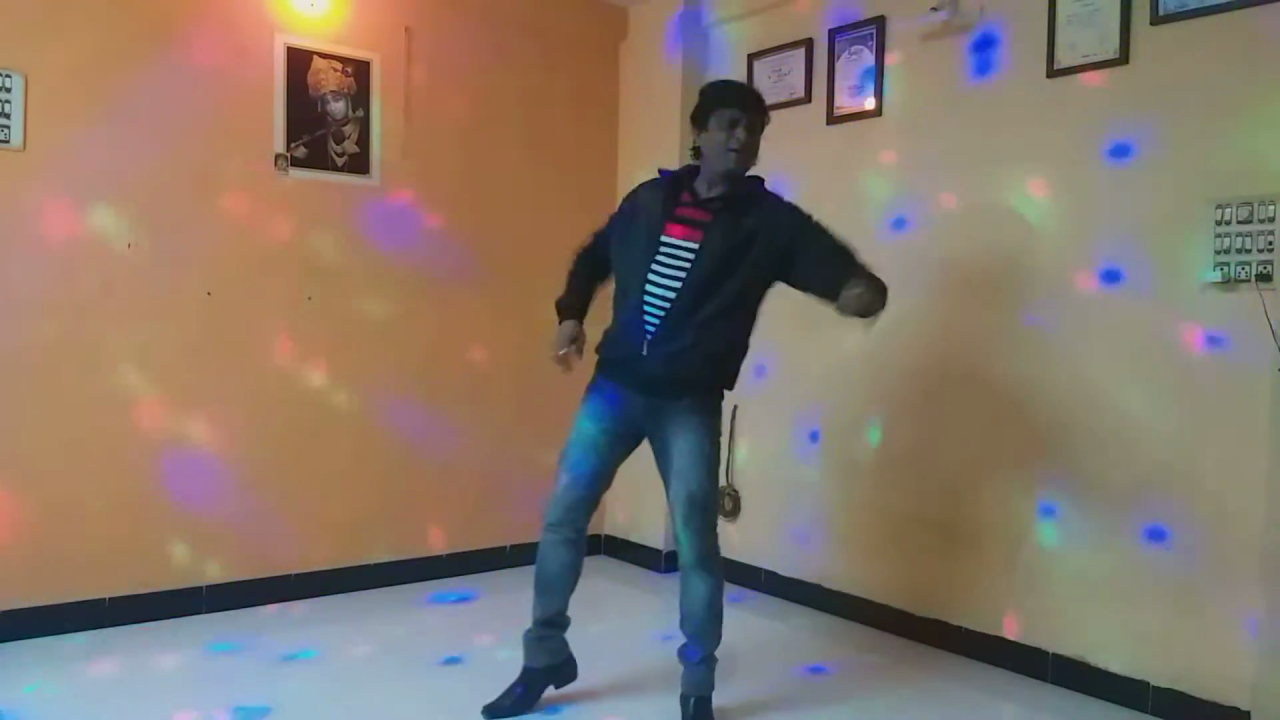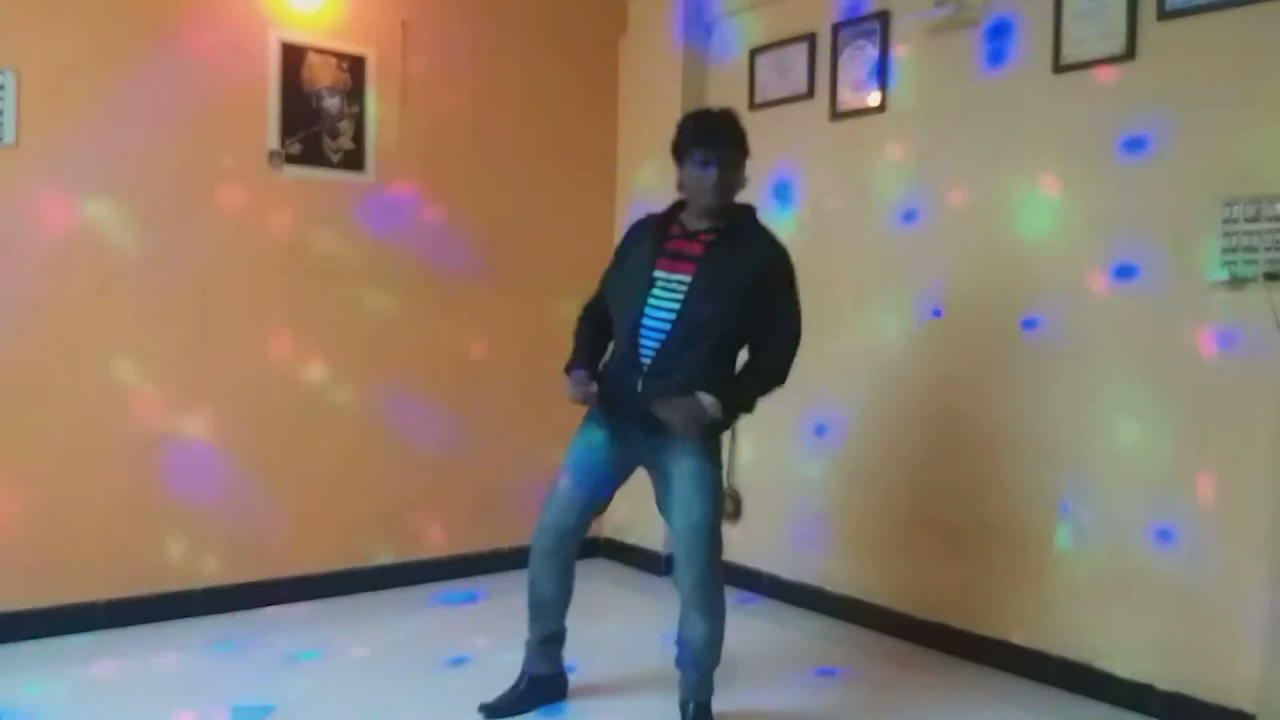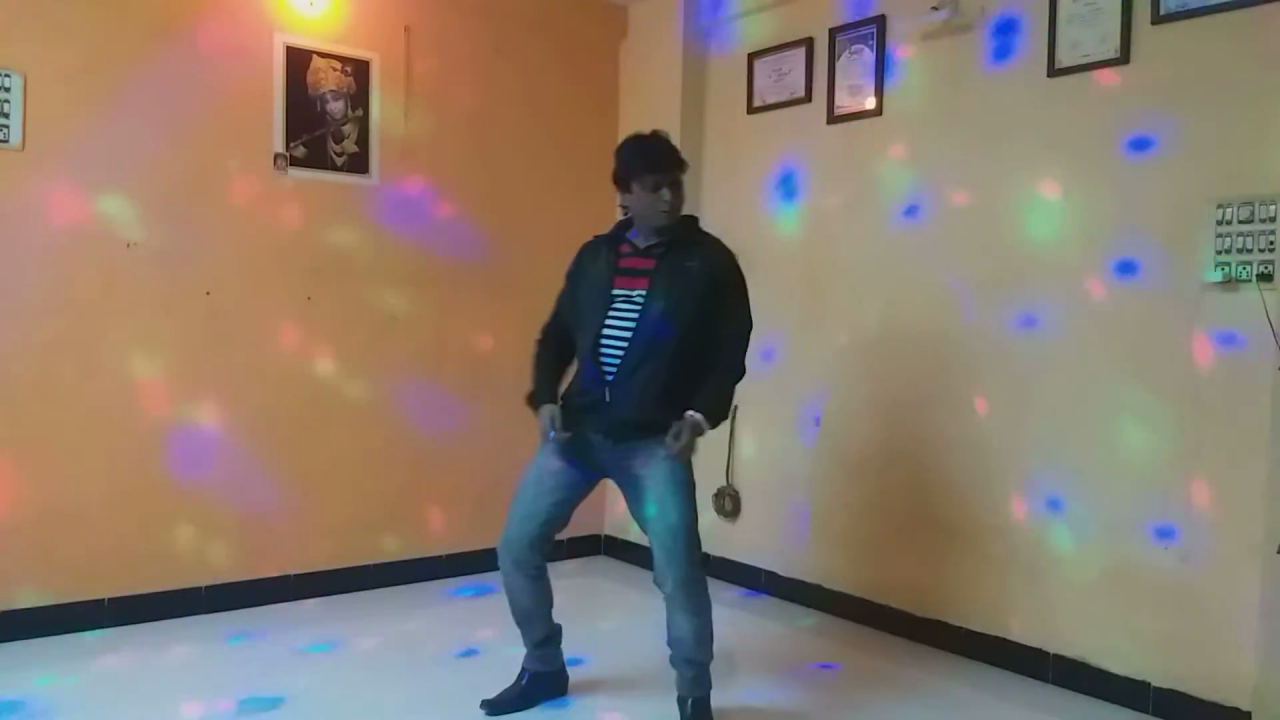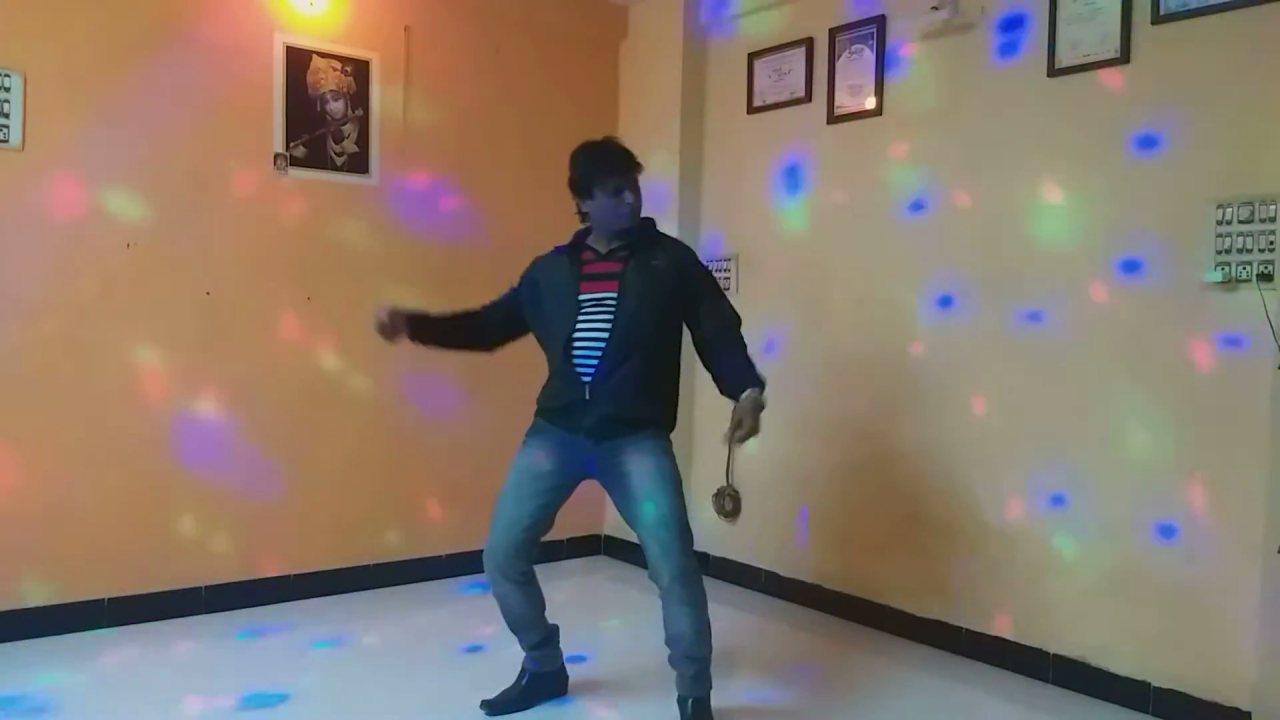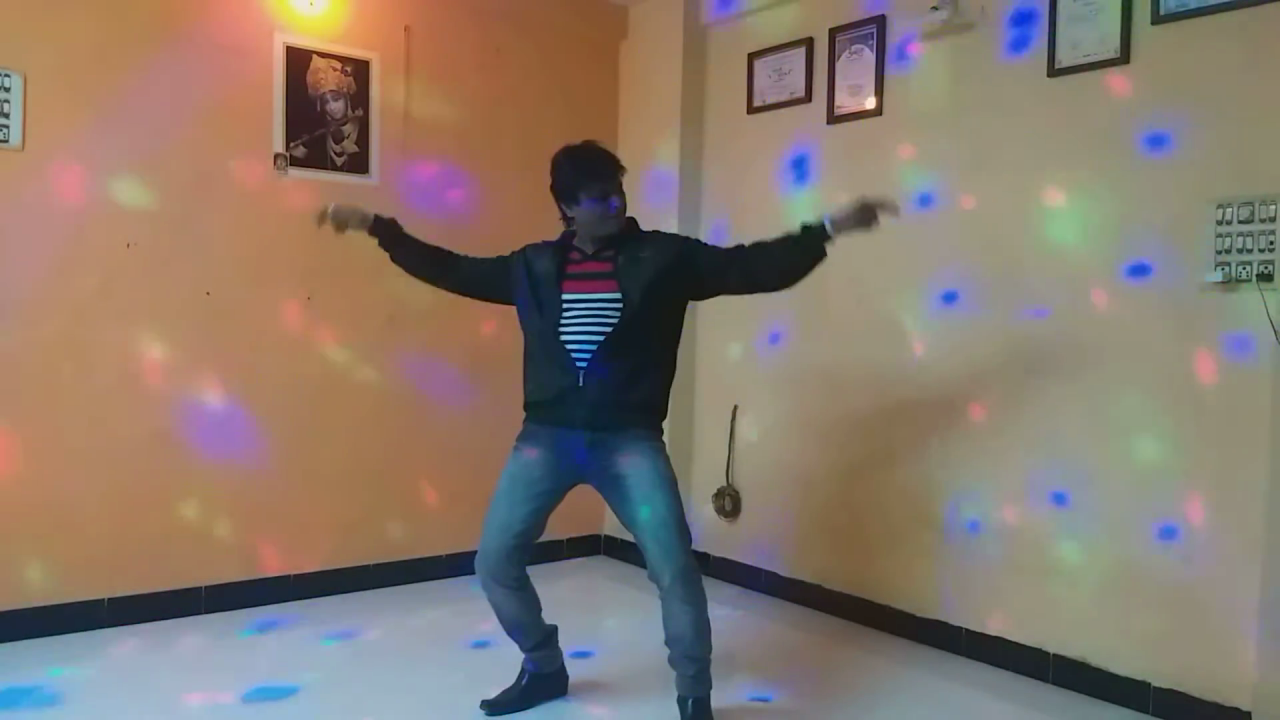
dt=0.4s
person 1, frame 1
left shoulder: (771, 218)
right shoulder: (652, 196)
left elbow: (840, 272)
right elbow: (595, 255)
left wrist: (859, 291)
right wrist: (571, 315)
left hip: (690, 401)
right hip: (614, 383)
left knee: (695, 541)
right knee: (562, 517)
right ankle: (546, 658)
person 1, frame 2
left shoulder: (760, 255)
right shoulder: (643, 236)
left elbow: (773, 352)
right elbow: (599, 315)
left wrist: (713, 401)
right wrist: (580, 369)
left hip: (689, 431)
right hip: (611, 416)
left knee: (697, 572)
right knee: (550, 540)
person 1, frame 3
left shoulder: (708, 262)
right shoulder: (594, 257)
left elbow: (729, 352)
right elbow: (556, 336)
left wrist: (699, 415)
right wrist: (543, 400)
left hip: (656, 439)
right hip: (578, 429)
left knee: (679, 572)
right knee: (518, 546)
right ankle: (544, 668)
person 1, frame 4
left shoulder: (670, 261)
right shoulder: (551, 270)
left elbow: (717, 330)
right elbow: (490, 325)
left wrist: (747, 392)
right wrist: (413, 323)
left hip: (636, 437)
right hip: (556, 432)
left knee: (675, 568)
right knee: (503, 554)
right ankle: (544, 668)
person 1, frame 5
left shoulder: (665, 257)
right shoulder: (534, 266)
left elbow: (755, 266)
right elbow: (452, 270)
left wrist: (828, 228)
right wrist: (378, 227)
left hip: (630, 438)
right hip: (547, 435)
left knee: (674, 569)
right knee: (494, 560)
right ankle: (544, 667)
